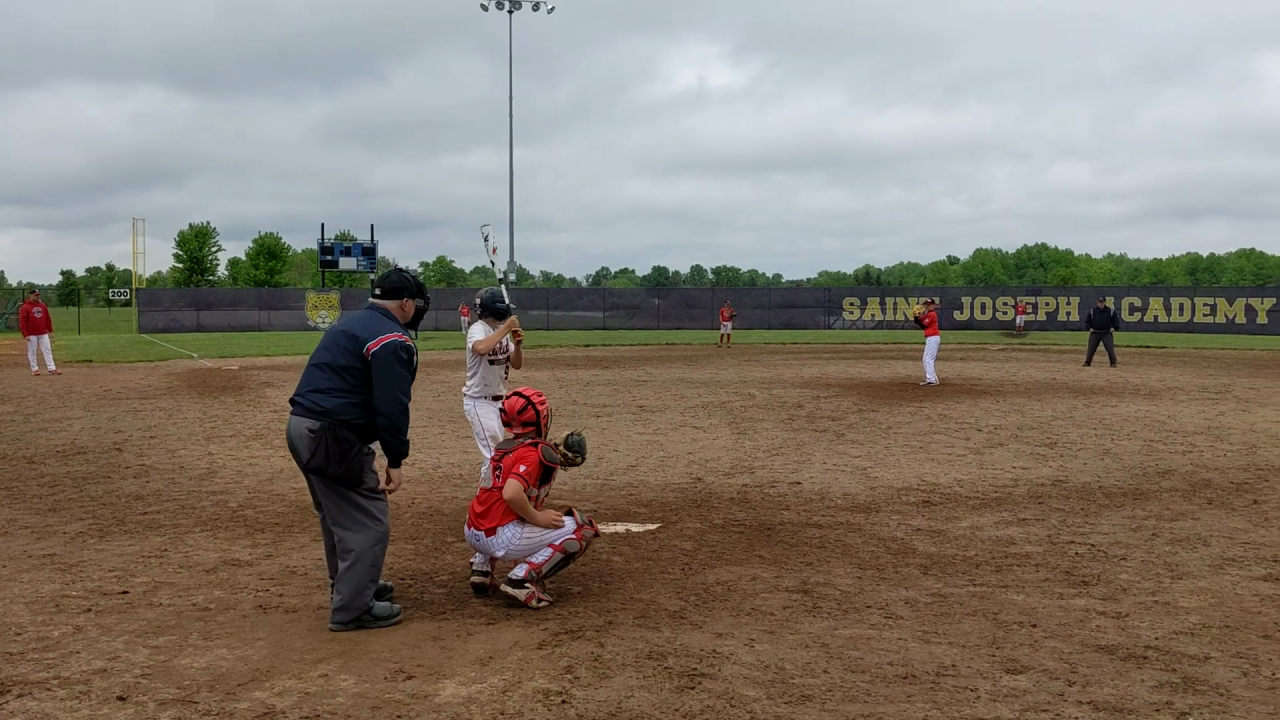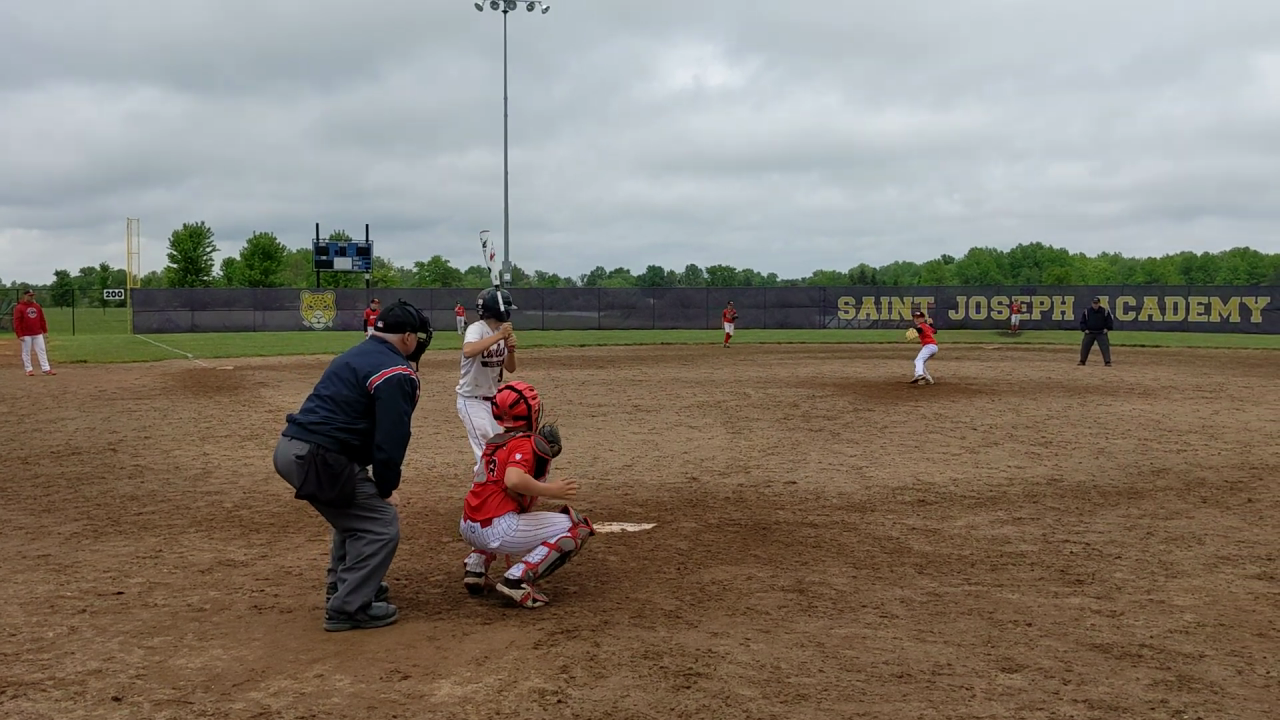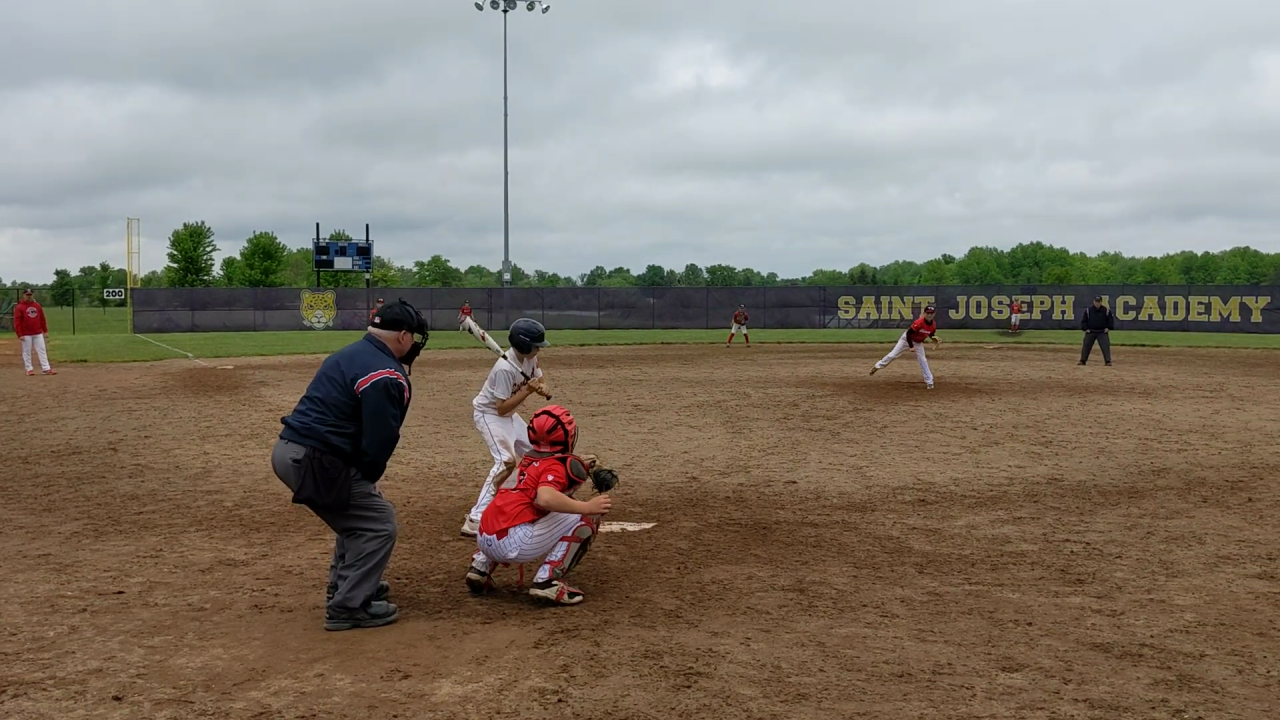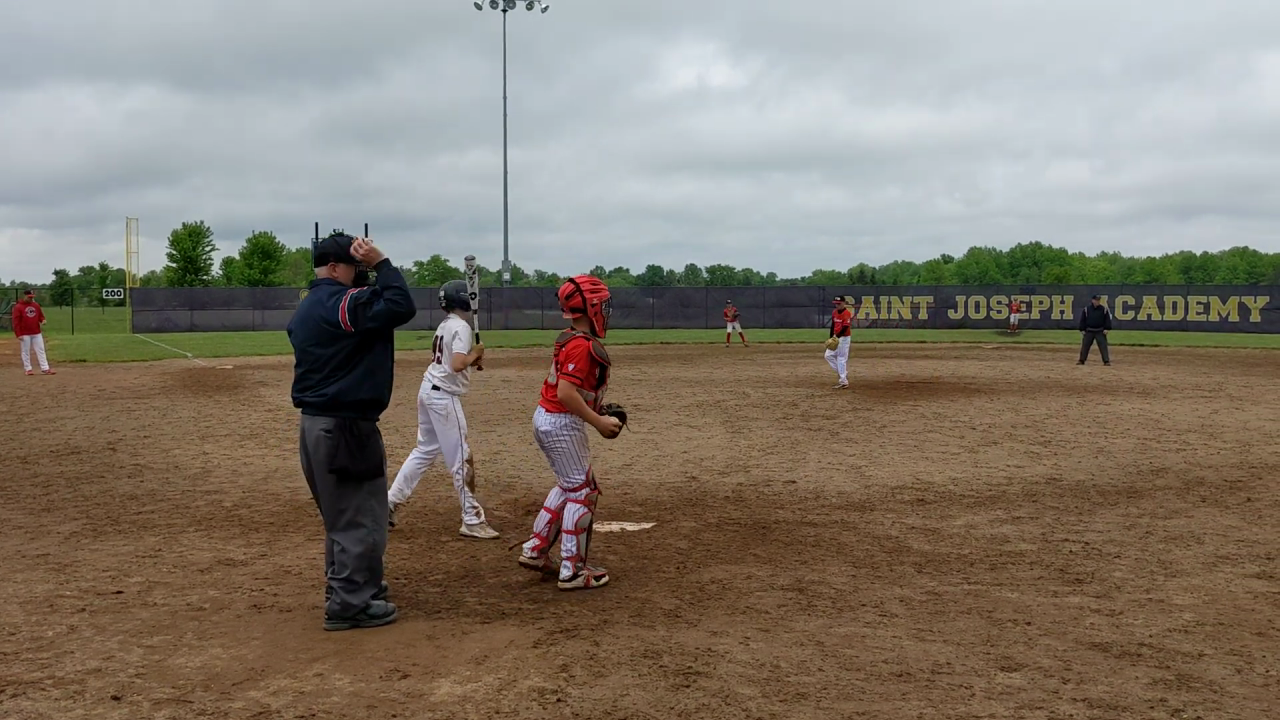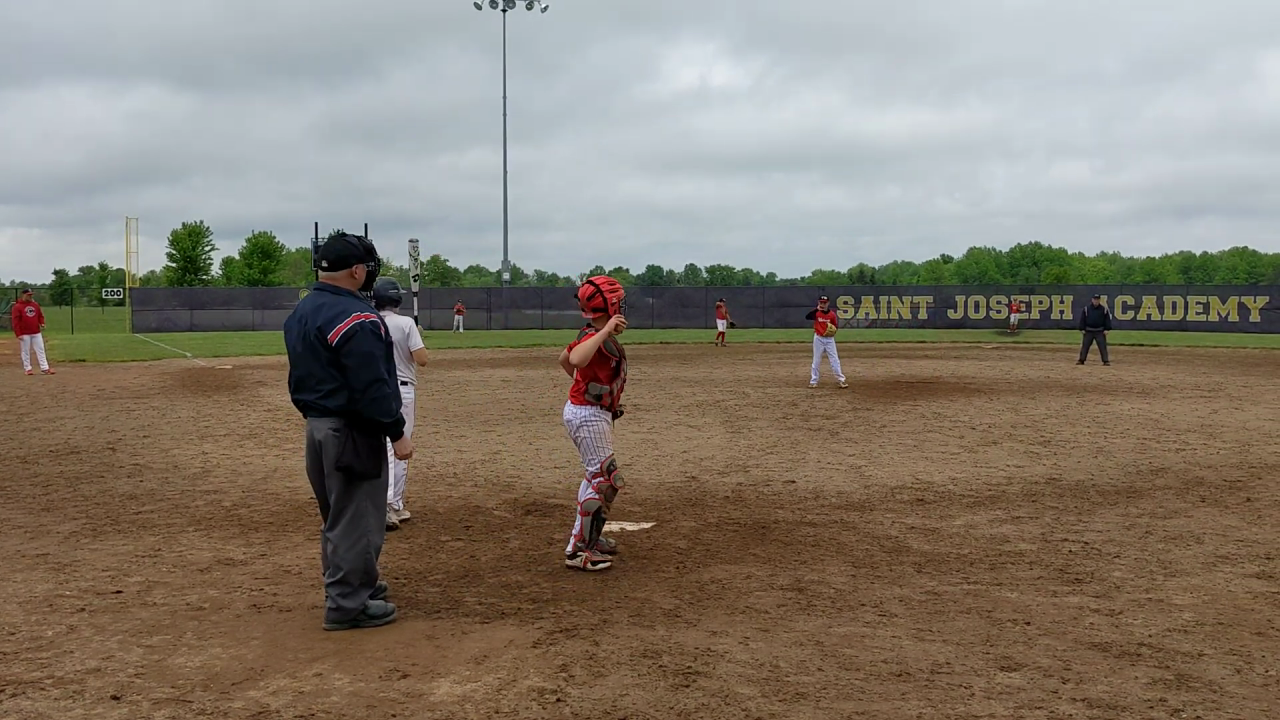
dt=1s
person 1, frame 1
left shoulder: (347, 325)
right shoulder: (392, 340)
right elbow: (392, 407)
right wrist: (395, 460)
left hip: (302, 425)
right hip: (329, 435)
left knee: (342, 514)
right knee: (368, 520)
left ankle: (349, 586)
right ankle: (351, 608)
person 1, frame 2
left shoulder: (354, 356)
right shoulder: (396, 374)
right elbow: (391, 438)
right wrist: (386, 488)
left hip: (291, 446)
right hip: (319, 457)
left knee: (357, 513)
right knee: (381, 524)
left ankle: (343, 587)
right ankle: (347, 608)
person 1, frame 3
left shoulder: (348, 354)
right shoulder: (388, 376)
right elbow: (379, 440)
left wrist: (363, 479)
right wrist: (369, 479)
left hip: (290, 449)
right hip: (315, 460)
left knee: (358, 514)
right knee: (378, 523)
left ankle: (345, 588)
right ankle: (349, 606)
person 1, frame 4
left shoulder: (304, 310)
right shoulder: (346, 304)
right elbow: (400, 308)
right wrist: (381, 263)
left hip: (317, 424)
right hip: (346, 427)
left knee: (342, 517)
right knee: (360, 518)
left ankle: (347, 592)
right ankle: (349, 605)
person 1, frame 5
left shoulder: (301, 311)
right shoulder: (355, 318)
right elbow: (372, 386)
right wrist: (397, 432)
left hip: (317, 426)
right hip: (351, 432)
left knee: (339, 516)
right knee: (357, 518)
left ankle: (354, 586)
right ankle: (348, 604)
person 2, frame 1
left shoulder: (504, 447)
right shoulder: (535, 452)
right elbow: (511, 494)
right wrist: (537, 518)
left hip: (473, 532)
right hip: (501, 538)
right knee: (583, 529)
left ankle: (481, 569)
right ankle: (523, 579)
person 2, frame 2
left shoulder: (495, 441)
right shoulder: (526, 441)
right elbow: (513, 480)
right wrist: (551, 490)
left hip: (470, 528)
right hip: (498, 531)
right knee: (577, 528)
left ankle: (476, 568)
right ankle: (518, 580)
person 2, frame 3
left shoulder: (530, 459)
right shoulder: (556, 466)
right elbow: (546, 497)
left wrist: (582, 463)
right wrist: (586, 507)
left hip: (487, 539)
right hip: (515, 542)
right knee: (586, 516)
left ankle: (481, 567)
right ankle: (549, 580)
person 2, frame 4
left shoulder: (567, 340)
right shoulder: (583, 346)
right elbow: (564, 394)
left wrist: (597, 412)
right wrist: (597, 423)
left hip: (545, 419)
right hip: (563, 425)
left knee: (567, 486)
right knee: (582, 493)
left ankle: (536, 549)
right ankle: (572, 571)
person 2, frame 5
left shoulder: (594, 336)
right shoulder: (597, 339)
left elbow: (564, 360)
right elbow: (575, 360)
right wrist: (606, 332)
left hip: (588, 412)
right hip: (589, 416)
left knee: (597, 476)
right knee: (605, 481)
left ankle: (588, 537)
right ankle: (578, 550)
person 3, frame 1
left shoulder: (502, 331)
right shoulder: (477, 328)
left elbow: (517, 364)
right elbow: (481, 348)
left wrist: (517, 343)
right wrist: (505, 329)
left hip: (497, 401)
right hip: (479, 403)
left knee: (495, 453)
right knee: (494, 455)
person 3, frame 2
left shoulder: (502, 332)
right shoulder: (476, 329)
left elbow: (511, 369)
right elbow: (468, 351)
left wrist: (511, 349)
right wrist: (498, 336)
left hip: (491, 402)
right hip: (472, 402)
person 3, frame 3
left shoulder: (531, 357)
right shoulder: (504, 367)
left elbow: (539, 380)
right elbow: (500, 408)
left wrist: (541, 387)
right wrist: (525, 392)
left hip: (510, 415)
right hip: (489, 415)
right knee: (506, 460)
right ankle: (476, 521)
person 3, frame 4
left shoulder: (445, 325)
right shoulder: (460, 327)
right elbow: (458, 364)
left wrist: (473, 359)
right wrist: (475, 353)
left hip: (427, 393)
right hip: (442, 398)
left knee: (425, 452)
right knee: (460, 458)
left ankle: (390, 503)
right ankle: (472, 520)
person 3, frame 5
right shoulder: (406, 323)
right elbow: (422, 359)
right wrist: (418, 338)
right hip: (401, 390)
left knee: (382, 450)
right knee: (398, 450)
left ankle: (384, 504)
right ankle: (394, 507)
